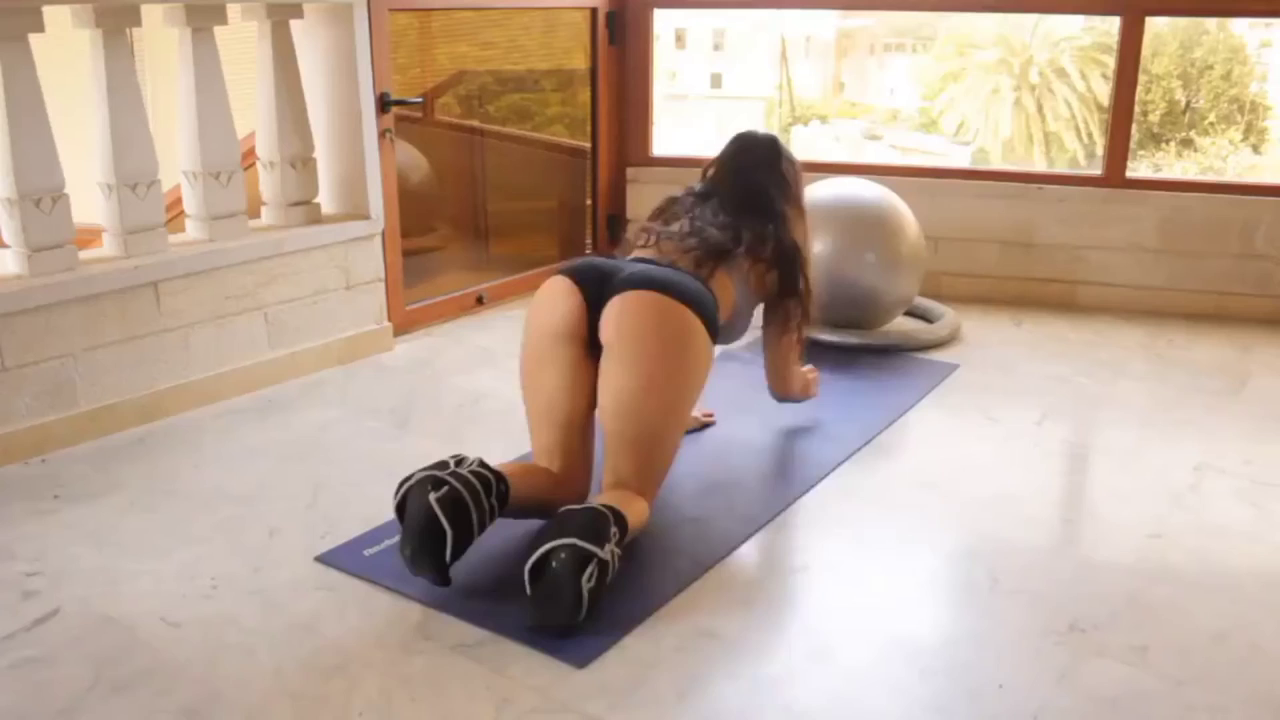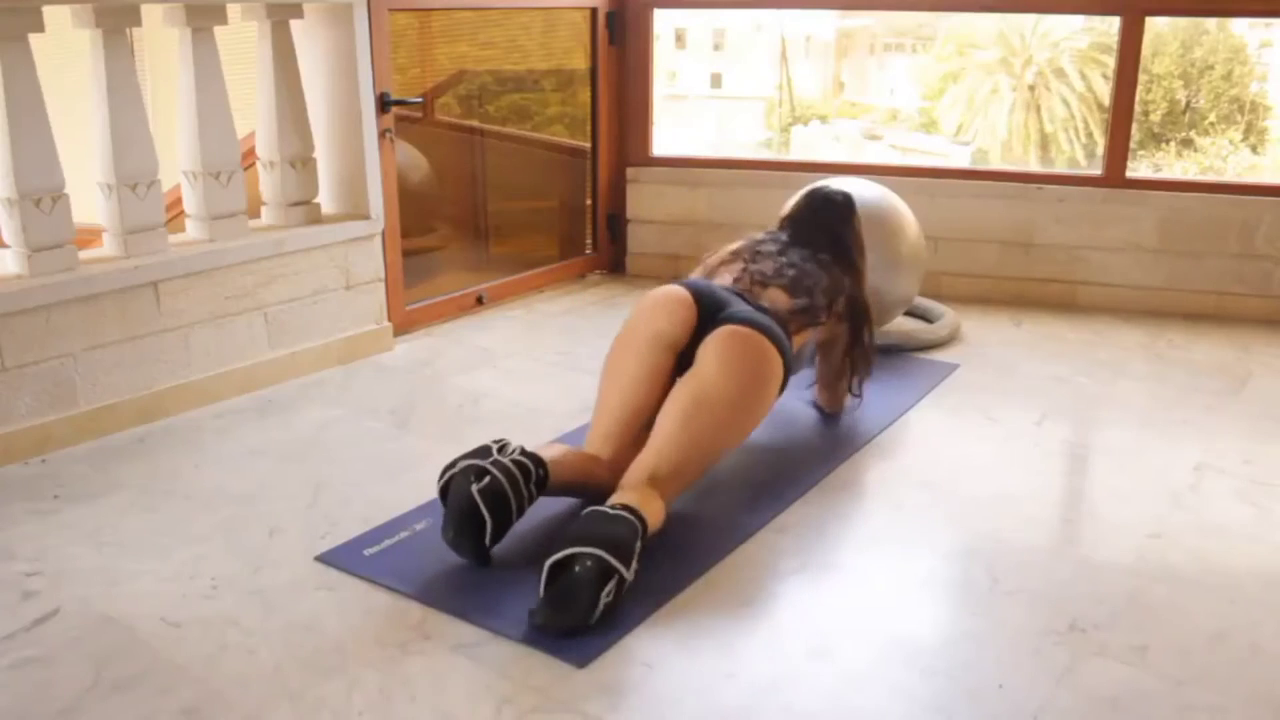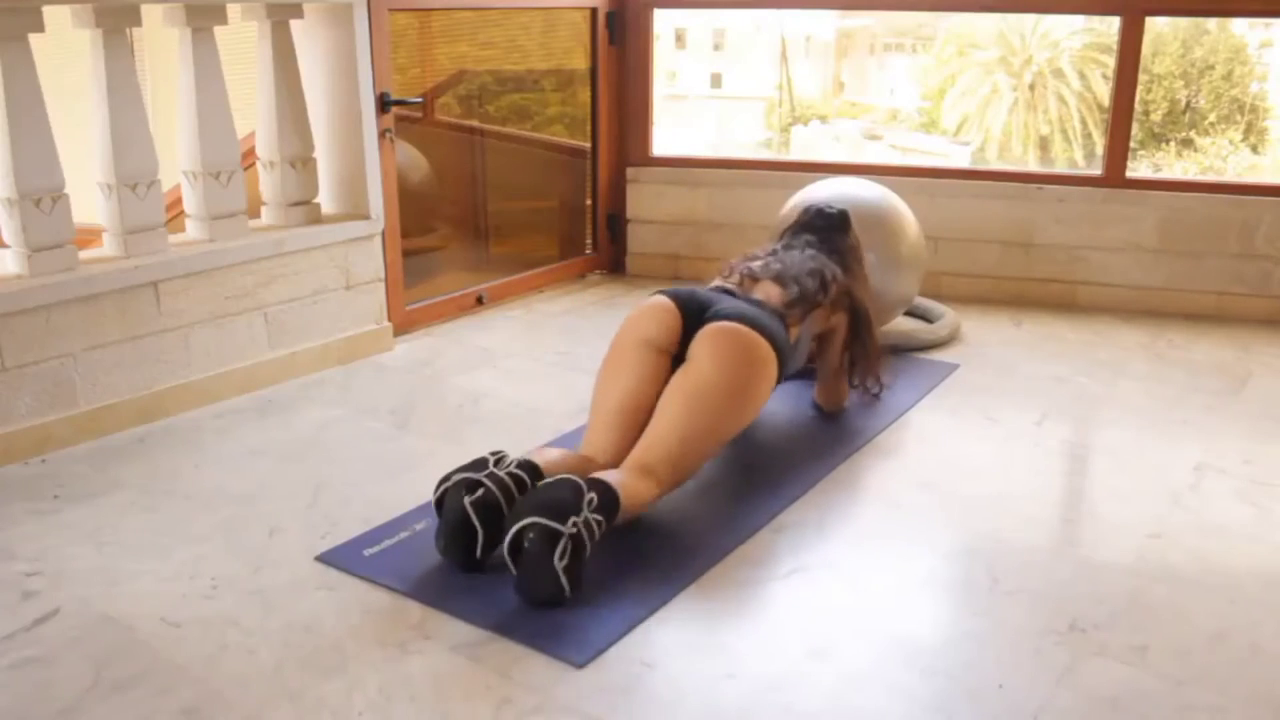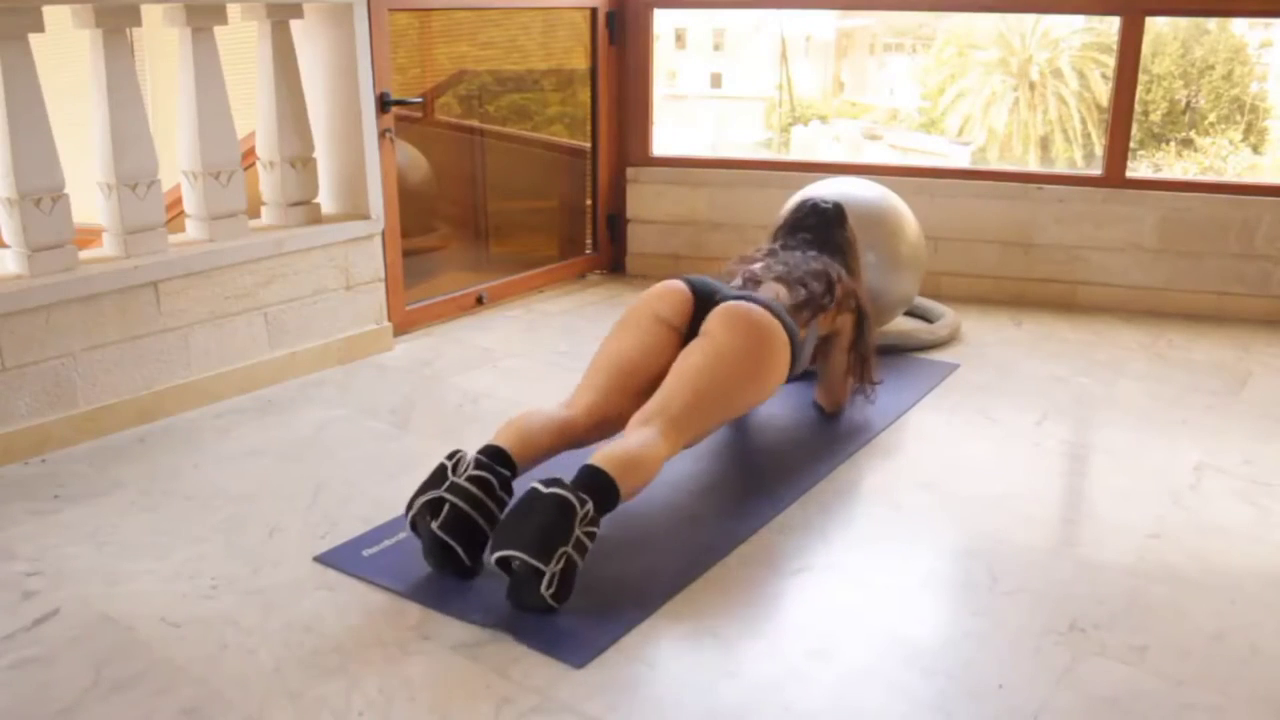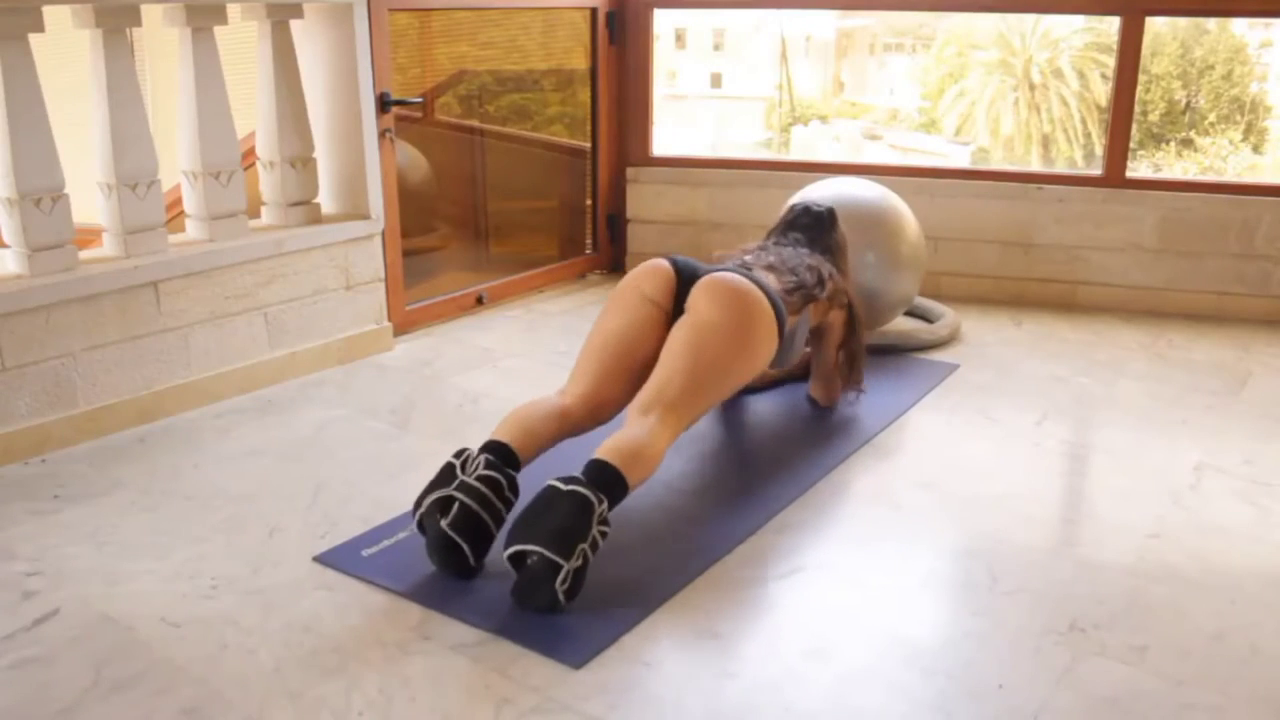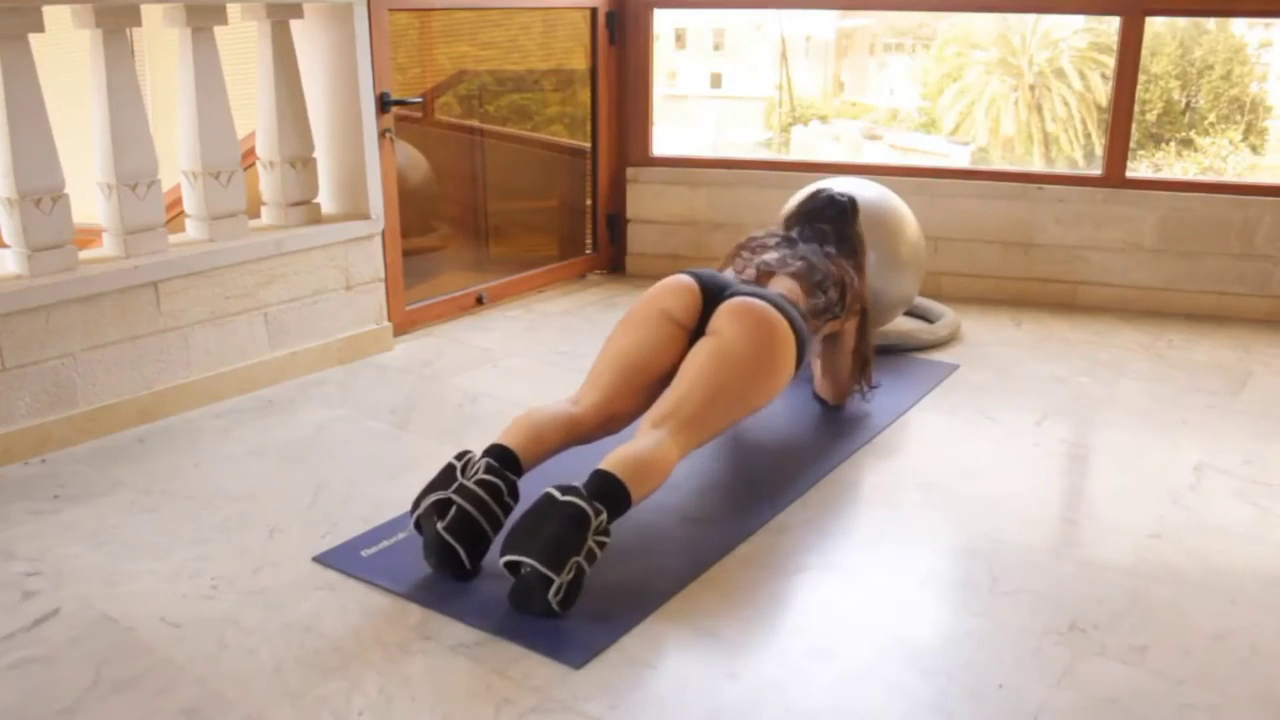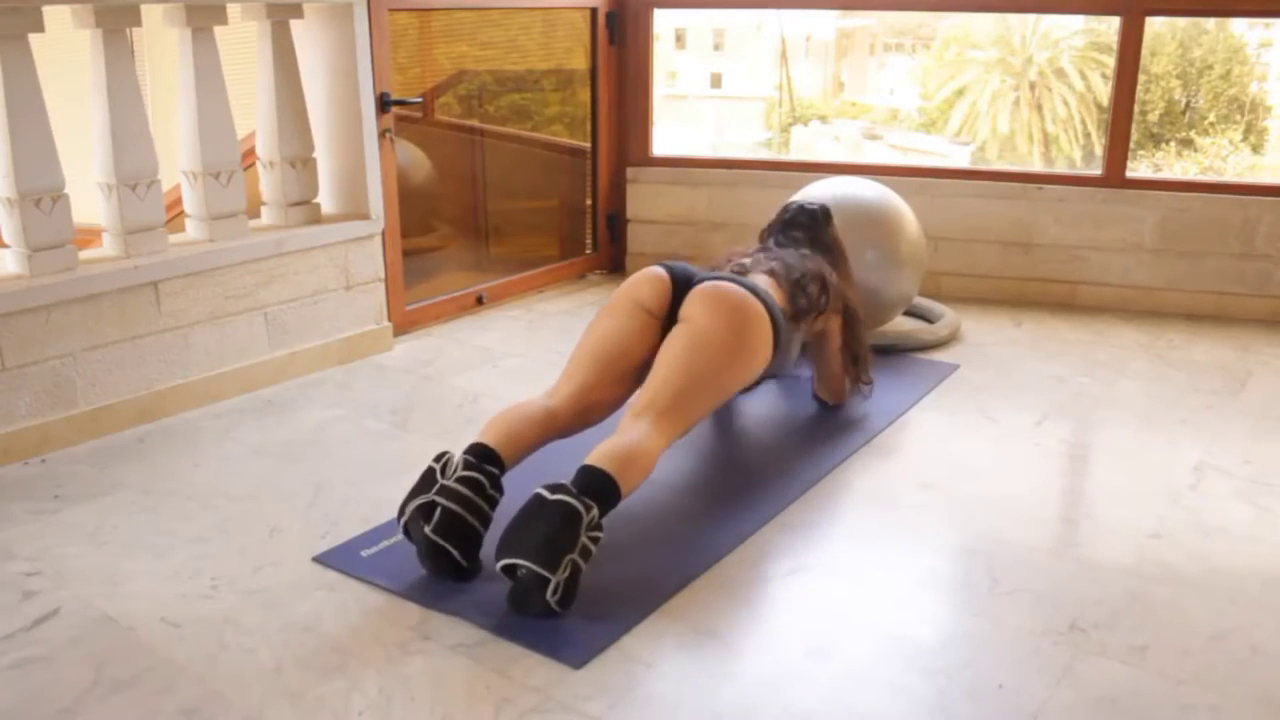
dt=0.5s
person 1, frame 1
left shoulder: (677, 208)
right shoulder: (774, 248)
right elbow: (781, 388)
left wrist: (669, 411)
right wrist: (804, 383)
left hip: (566, 286)
right hip: (663, 310)
left knee: (558, 482)
right knee: (628, 493)
left ankle: (470, 489)
right ankle: (592, 534)
person 1, frame 2
left shoulder: (740, 248)
right shoulder: (839, 290)
right elbow: (831, 402)
right wrist: (836, 388)
left hip: (674, 300)
right hip: (751, 344)
left knee: (601, 464)
right knee: (646, 485)
left ankle: (516, 469)
right ankle: (613, 534)
person 1, frame 3
left shoulder: (752, 261)
right shoulder: (839, 291)
right elbow: (830, 400)
left wrist: (794, 356)
right wrist: (821, 362)
left hip: (666, 305)
right hip: (744, 336)
left knee: (598, 456)
right knee: (642, 477)
left ankle: (512, 476)
right ankle: (577, 502)
person 1, frame 4
left shoulder: (755, 261)
right shoulder: (841, 294)
left elbow: (712, 379)
right elbow: (832, 402)
left wrist: (793, 361)
right wrist: (815, 361)
left hip: (679, 293)
right hip: (755, 330)
left knee: (579, 415)
right knee: (654, 432)
left ankle: (482, 474)
right ankle: (574, 505)
person 1, frame 5
left shoulder: (745, 255)
right shoulder: (830, 287)
left elbow: (724, 374)
right elbow: (826, 393)
left wrist: (789, 367)
right wrist: (809, 363)
left hip: (664, 274)
right hip: (740, 302)
left knee: (574, 402)
right knee: (654, 419)
left ankle: (486, 470)
right ankle: (584, 501)
person 1, frame 6
left shoulder: (757, 244)
right shoulder: (846, 286)
right elbow: (835, 393)
right wrist: (820, 359)
left hip: (686, 288)
right hip: (762, 324)
left knee: (584, 409)
right knee: (664, 434)
left ankle: (489, 473)
right ankle: (585, 509)
person 1, frame 7
left shoulder: (743, 259)
right shoulder: (824, 287)
left elbow: (713, 367)
right elbow: (833, 393)
left wrist: (765, 363)
left hip: (659, 281)
right hip: (731, 308)
left knee: (562, 405)
right knee: (648, 425)
left ankle: (470, 473)
right ankle: (574, 507)
